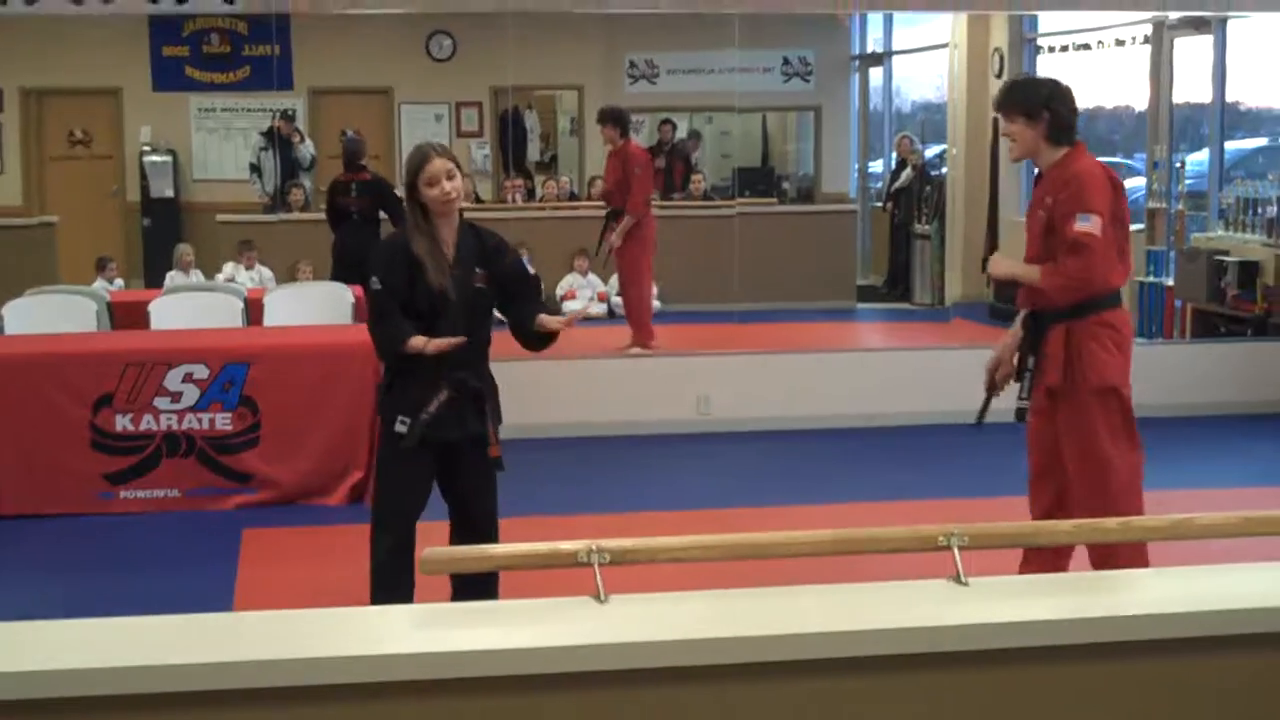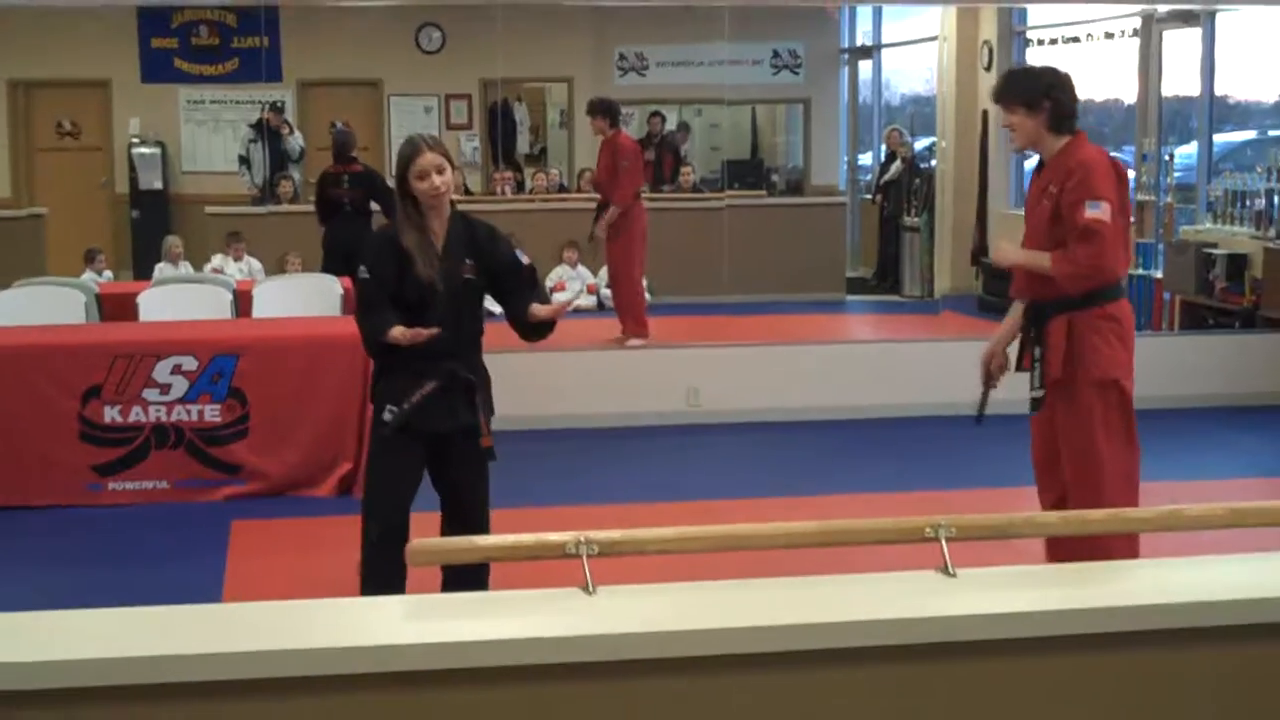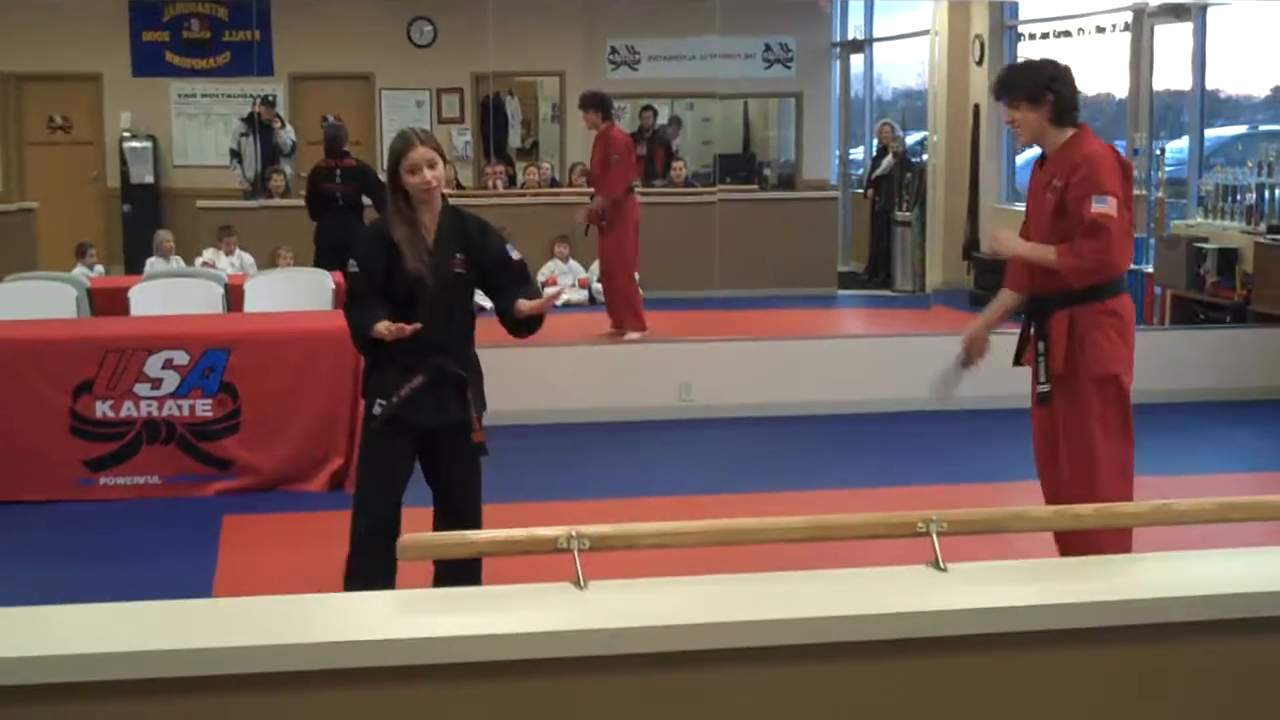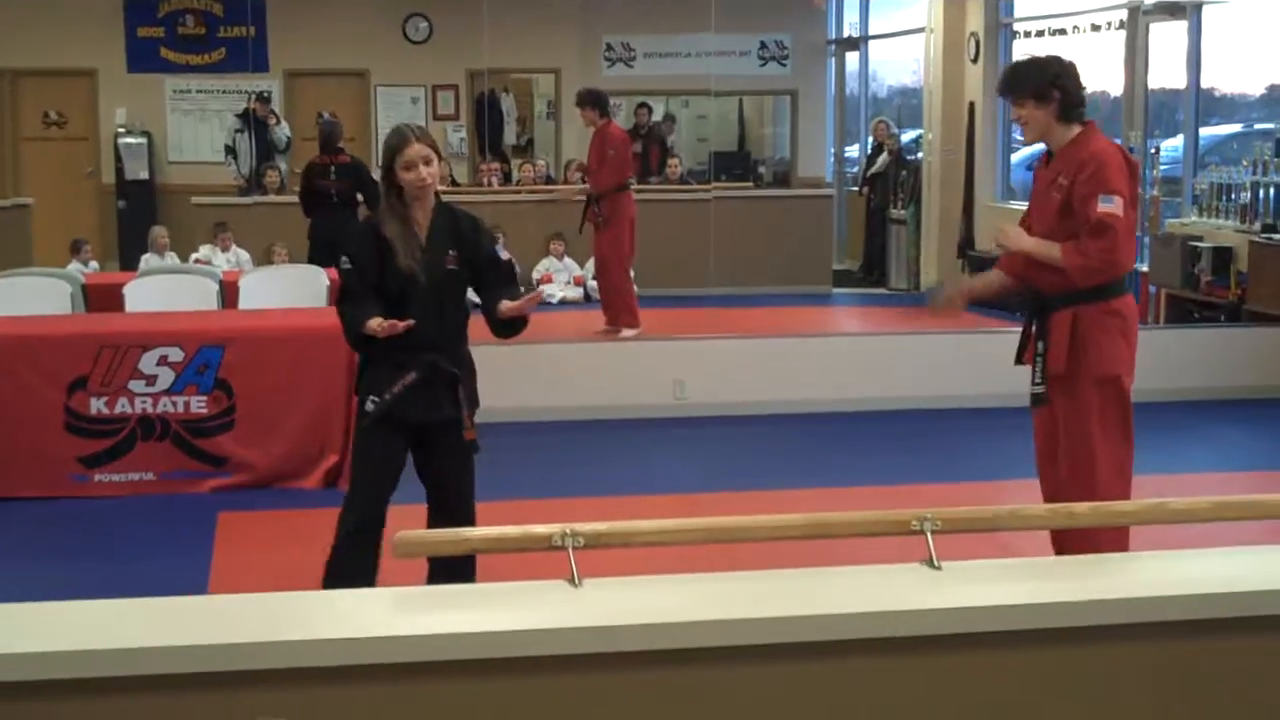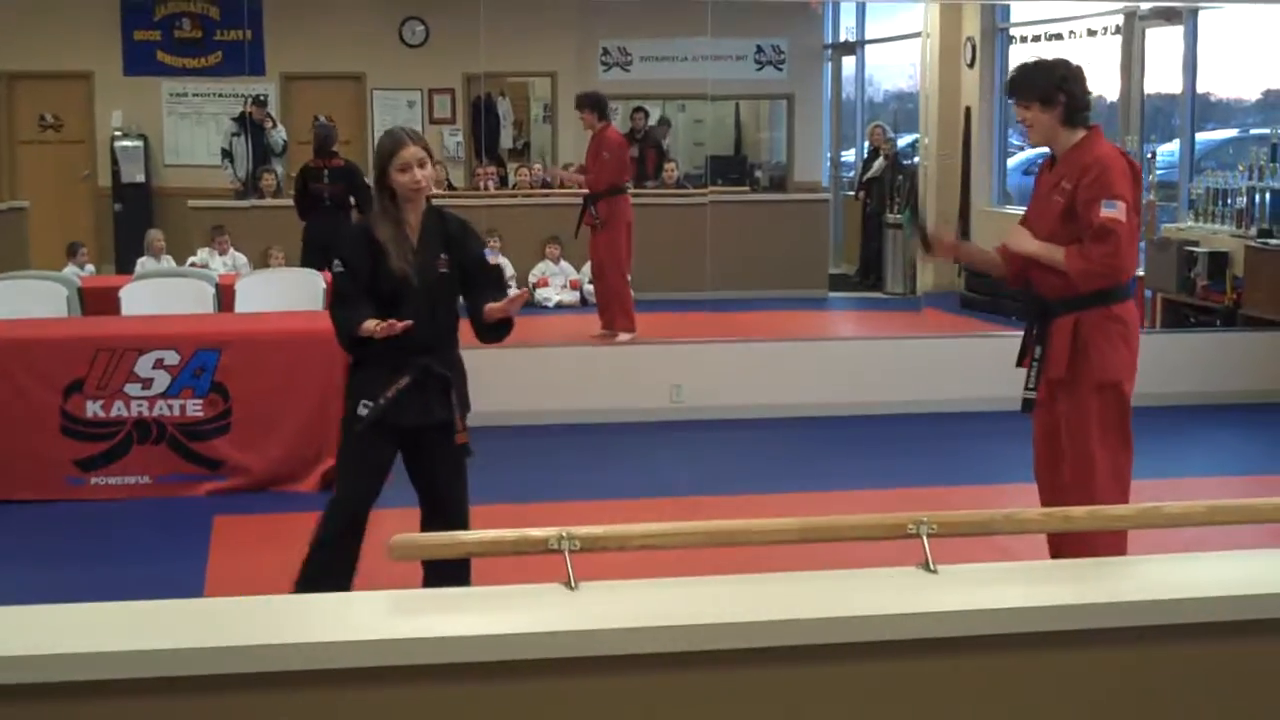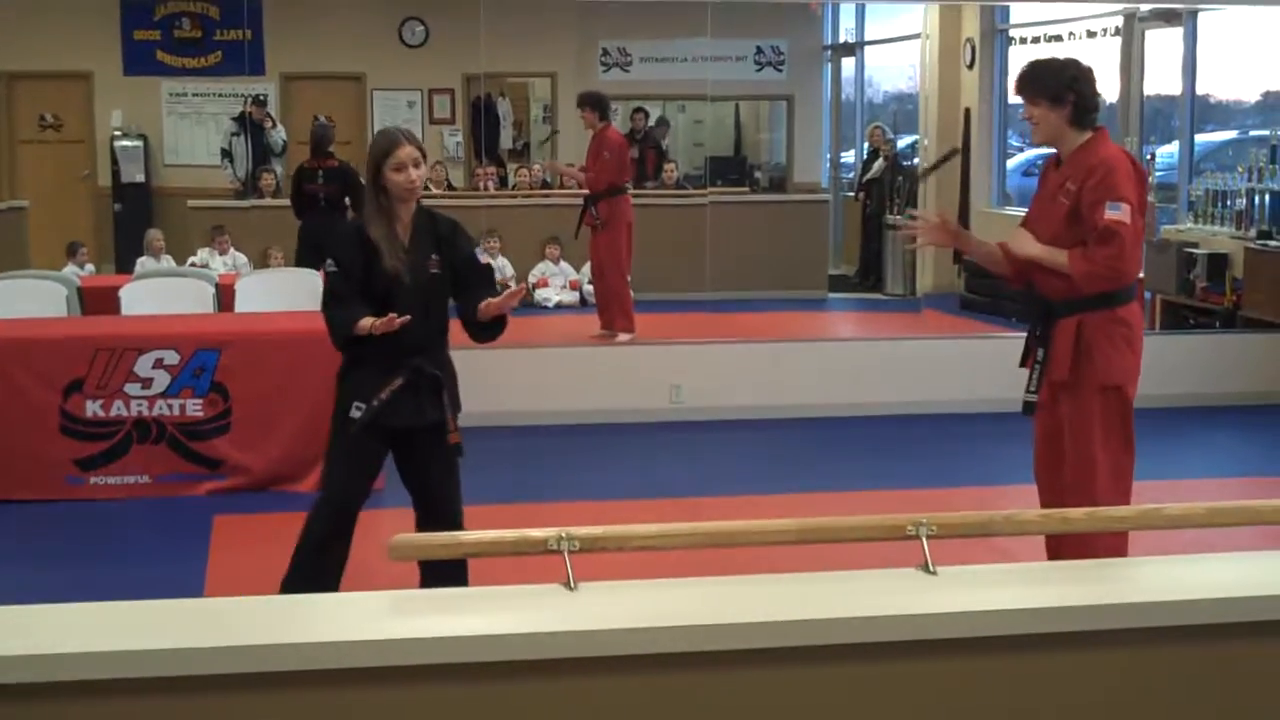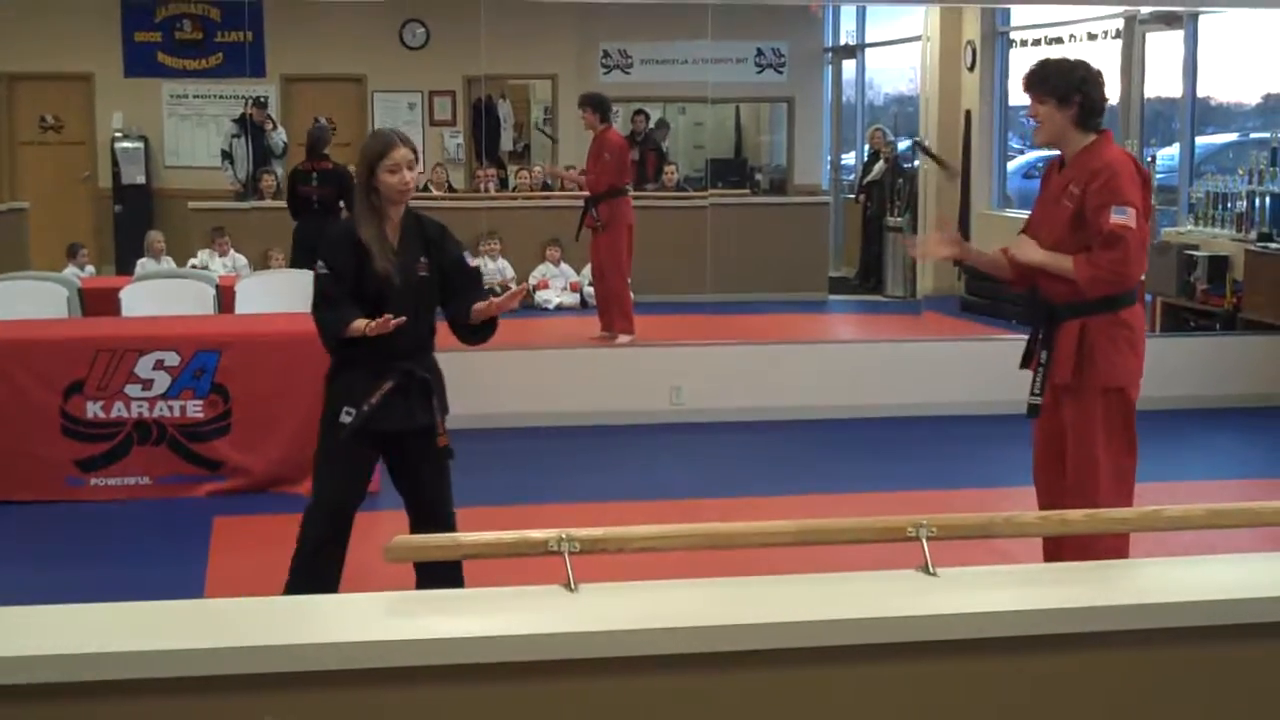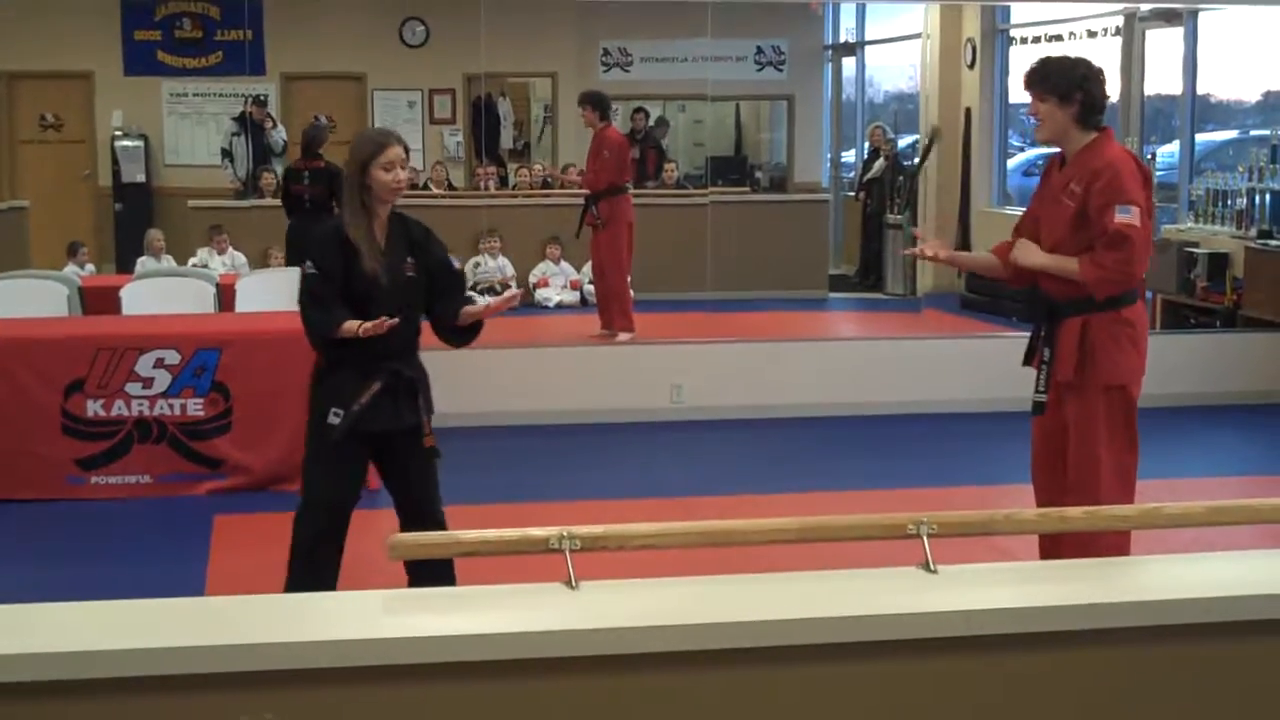
dt=0.1s
person 1, frame 1
left shoulder: (1085, 179)
right shoulder: (1047, 181)
left elbow: (1085, 274)
left wrist: (1012, 269)
right wrist: (1012, 343)
left hip: (1090, 342)
right hip: (1057, 341)
left knee: (1105, 478)
right knee: (1049, 476)
person 1, frame 2
left shoulder: (1089, 167)
right shoulder: (1046, 172)
left elbow: (1095, 261)
left wrist: (1019, 256)
right wrist: (1006, 334)
left hip: (1091, 333)
right hip: (1057, 333)
left knee: (1100, 473)
right knee: (1055, 470)
person 1, frame 3
left shoulder: (1094, 161)
right shoulder: (1048, 165)
left elbow: (1101, 257)
left wrist: (1022, 248)
right wrist: (987, 321)
left hip: (1092, 327)
right hip: (1056, 328)
left knee: (1098, 467)
right knee: (1058, 465)
person 1, frame 4
left shoulder: (1101, 160)
right shoulder: (1052, 163)
left elbow: (1107, 256)
right elbow: (1027, 258)
left wrist: (1030, 243)
right wrist: (972, 288)
left hip: (1094, 328)
right hip: (1057, 328)
left knee: (1095, 468)
right knee: (1057, 465)
person 1, frame 5
left shoulder: (1103, 165)
right shoulder: (1053, 168)
left elbow: (1108, 261)
right elbow: (1025, 261)
left wrist: (1034, 245)
right wrist: (964, 252)
left hip: (1094, 334)
right hip: (1058, 332)
left knee: (1095, 472)
right knee: (1056, 469)
person 1, frame 6
left shoulder: (1109, 167)
right shoulder: (1056, 168)
left elbow: (1114, 264)
right elbow: (1026, 262)
left wrist: (1037, 250)
right wrist: (961, 241)
left hip: (1098, 336)
right hip: (1061, 334)
left knee: (1095, 475)
right knee: (1056, 471)
person 1, frame 7
left shoulder: (1112, 170)
right shoulder: (1059, 170)
left elbow: (1117, 267)
right elbow: (1027, 264)
left wrist: (1040, 255)
right wrist: (962, 253)
left hip: (1101, 340)
right hip: (1062, 337)
left knee: (1098, 477)
right knee: (1054, 472)
person 1, frame 8
left shoulder: (1114, 169)
right shoulder: (1057, 169)
left elbow: (1123, 267)
right elbow: (1021, 260)
left wrist: (1042, 259)
right wrist: (952, 257)
left hip: (1102, 338)
right hip: (1063, 335)
left knee: (1099, 476)
right knee: (1052, 469)
person 2, frame 1
left shoulder: (487, 245)
right shoulder: (398, 250)
left elbow: (521, 303)
right elbow: (386, 324)
left wrist: (549, 322)
right wrist: (422, 345)
left hip: (471, 393)
right hip: (413, 396)
left knee: (477, 513)
right knee: (396, 517)
person 2, frame 2
left shoulder: (479, 237)
right shoulder: (388, 242)
left elbow: (518, 291)
right elbow: (371, 315)
left wrist: (541, 311)
right wrist: (400, 335)
left hip: (463, 384)
right hip: (404, 387)
left knee: (468, 504)
right knee: (387, 507)
person 2, frame 3
left shoulder: (472, 231)
right shoulder: (379, 237)
left elbow: (508, 288)
right elbow: (361, 307)
left wrist: (528, 306)
right wrist: (384, 329)
left hip: (455, 378)
right hip: (395, 380)
left knee: (460, 497)
right knee: (377, 500)
person 2, frame 4
left shoulder: (464, 228)
right shoulder: (372, 234)
left elbow: (496, 289)
right elbow: (354, 304)
left wrist: (511, 308)
right wrist: (377, 326)
left hip: (448, 376)
right hip: (388, 377)
left knee: (453, 496)
right knee: (367, 497)
person 2, frame 5
left shoulder: (455, 232)
right shoulder: (364, 237)
left elbow: (481, 298)
right elbow: (345, 309)
left wrist: (498, 309)
right wrist: (374, 327)
left hip: (438, 379)
right hip: (378, 381)
left knee: (447, 499)
right knee: (353, 496)
person 2, frame 6
left shoulder: (445, 232)
right shoulder: (357, 237)
left elbow: (473, 300)
right elbow: (339, 309)
left wrist: (495, 306)
right wrist: (371, 325)
left hip: (429, 381)
right hip: (369, 382)
left knee: (440, 500)
right knee: (340, 498)
right ankle: (303, 600)
person 2, frame 7
left shoulder: (433, 236)
right shoulder: (345, 238)
left elbow: (460, 303)
right elbow: (330, 313)
left wrist: (489, 308)
right wrist: (365, 327)
left hip: (417, 383)
right hip: (358, 386)
left knee: (433, 503)
right knee: (333, 503)
person 2, frame 8
left shoulder: (417, 237)
right shoulder: (332, 238)
left elbow: (445, 307)
right elbow: (317, 314)
left wrist: (478, 311)
right wrist: (357, 329)
left hip: (403, 385)
right hip: (344, 387)
left knee: (421, 502)
right knee: (326, 504)
person 3, frame 1
left shoulder: (635, 155)
right shoulder: (614, 154)
left elbow: (638, 199)
left wrist: (620, 232)
right wrist: (604, 193)
left hip: (637, 225)
right hip: (623, 224)
left knee: (636, 282)
right knee: (627, 283)
left ankle: (643, 341)
right ankle: (640, 337)
person 3, frame 2
left shoulder: (624, 146)
right shoulder: (606, 144)
left elbow: (626, 190)
left wrist: (604, 223)
right wrist: (595, 182)
left hip: (627, 216)
right hip: (614, 215)
left knee: (628, 273)
right knee: (617, 275)
left ankle: (638, 331)
right ankle: (629, 328)
person 3, frame 3
left shoulder: (617, 140)
right shoulder: (602, 138)
left elbow: (615, 184)
left wrist: (588, 209)
right wrist: (588, 174)
left hip: (620, 210)
right hip: (608, 210)
left knee: (622, 269)
right knee: (608, 269)
left ankle: (636, 325)
right ankle: (620, 323)
person 3, frame 4
left shoulder: (614, 136)
right shoulder: (600, 134)
left elbow: (607, 178)
left wrist: (576, 191)
right wrist: (584, 170)
left hip: (616, 206)
right hip: (604, 206)
left knee: (617, 265)
right knee: (603, 266)
left ankle: (630, 322)
right ankle: (614, 320)
person 3, frame 5
left shoulder: (611, 140)
right shoulder: (599, 137)
left elbow: (599, 181)
left wrist: (568, 177)
right wrist: (577, 173)
left hip: (613, 209)
right hip: (602, 209)
left knee: (614, 269)
right knee: (600, 269)
left ankle: (626, 326)
right ankle: (610, 324)
person 3, frame 6
left shoulder: (612, 140)
right shoulder: (599, 137)
left elbow: (599, 180)
left wrist: (566, 171)
right wrist: (577, 172)
left hip: (614, 210)
right hip: (602, 210)
left knee: (614, 270)
right knee: (600, 270)
left ankle: (625, 327)
right ankle: (609, 324)
person 3, frame 7
left shoulder: (612, 142)
right shoulder: (599, 139)
left elbow: (599, 182)
left wrist: (567, 175)
right wrist: (577, 175)
left hip: (614, 211)
right hip: (602, 211)
left knee: (615, 271)
right knee: (601, 271)
left ankle: (625, 328)
right ankle: (610, 326)
person 3, frame 8
left shoulder: (612, 140)
right shoulder: (600, 137)
left elbow: (598, 180)
left wrist: (565, 178)
right wrist: (576, 177)
left hip: (614, 209)
right hip: (603, 209)
left knee: (615, 269)
right knee: (601, 269)
left ankle: (625, 326)
right ankle: (610, 324)
